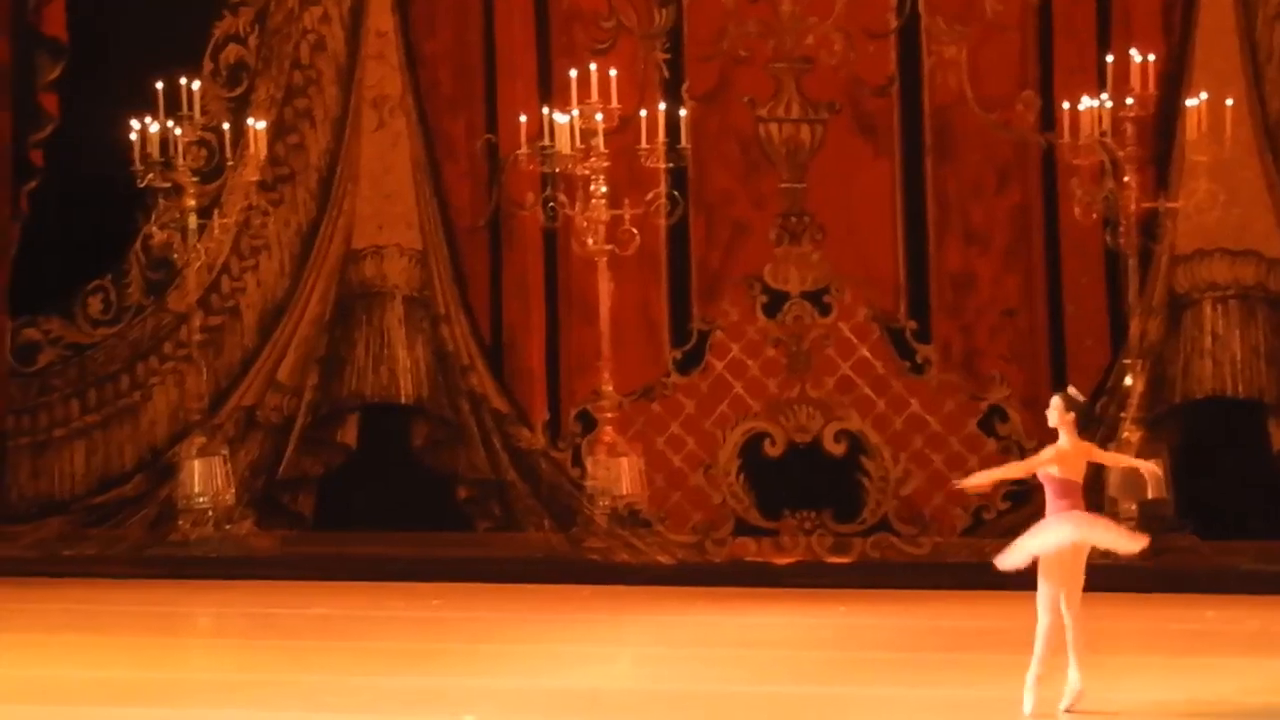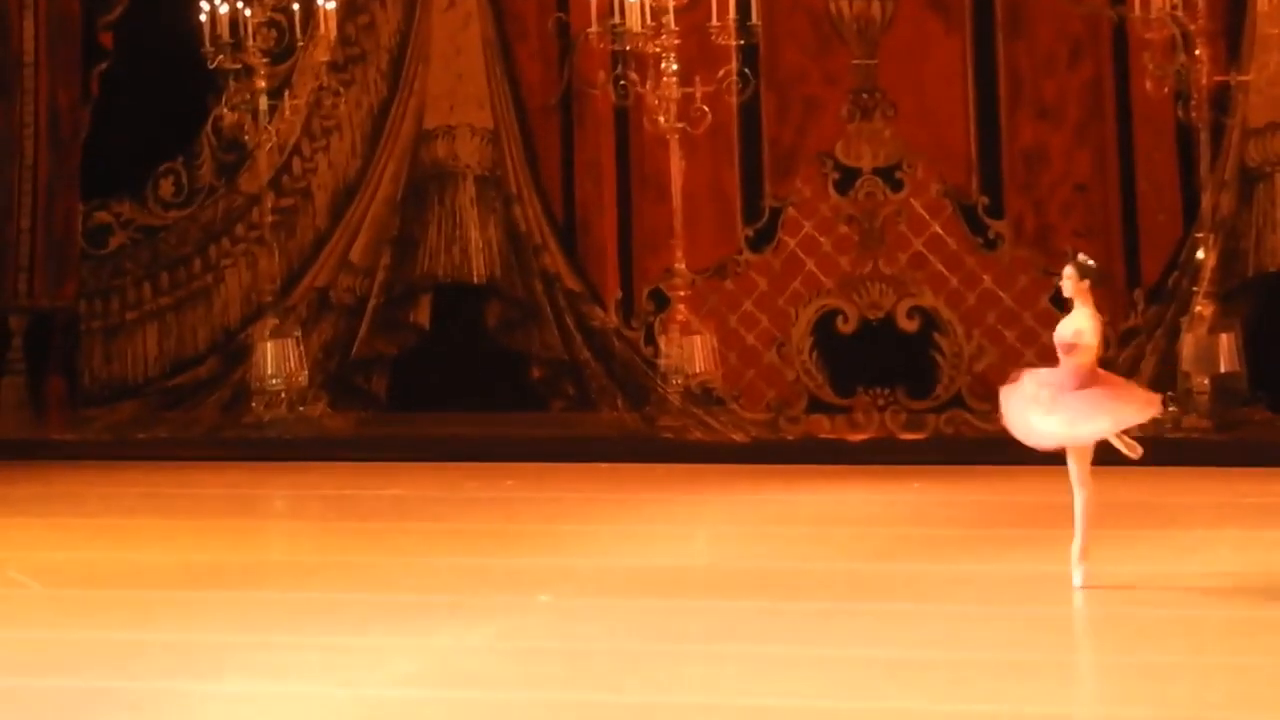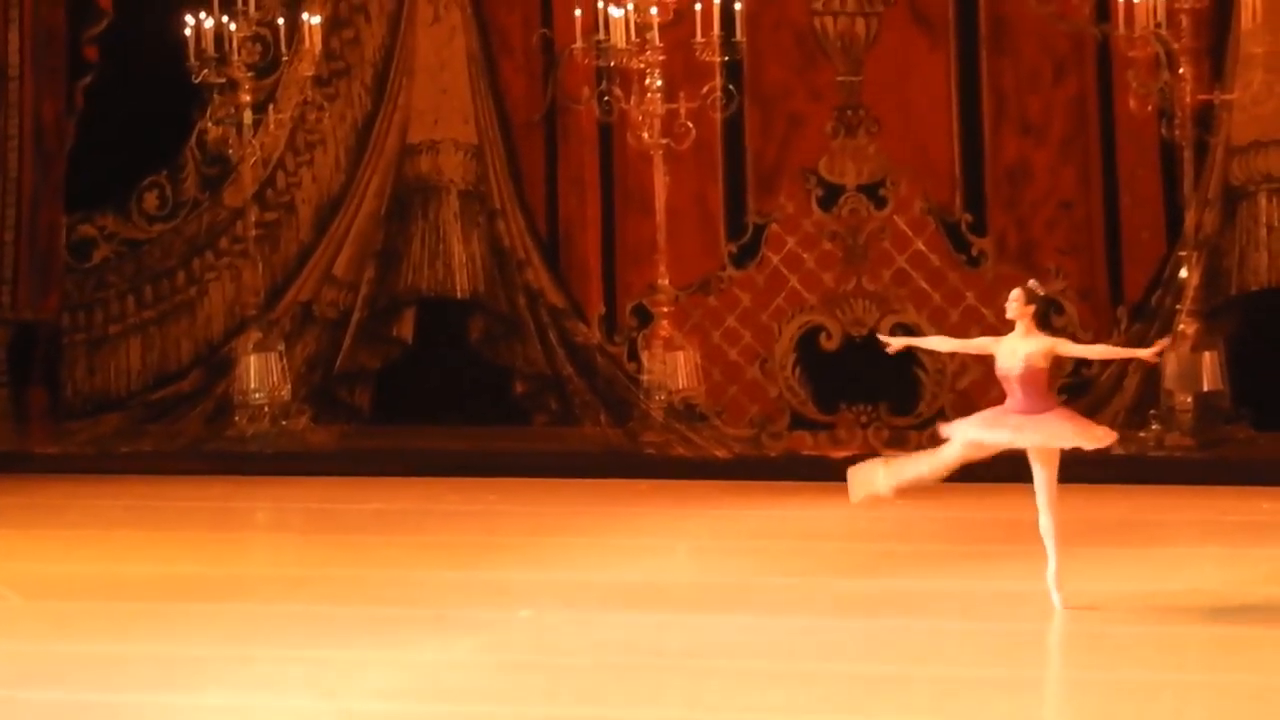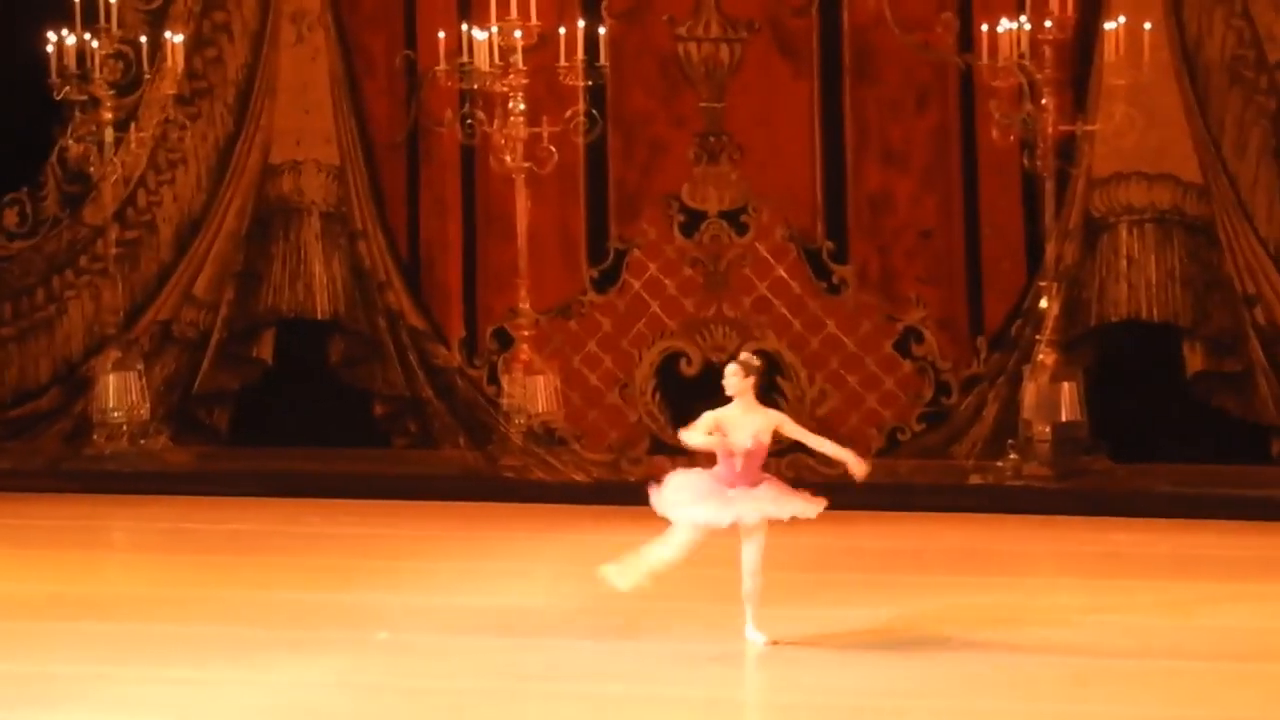
dt=1s
person 1, frame 1
left shoulder: (1059, 450)
right shoulder: (1084, 448)
left elbow: (1025, 465)
right elbow: (1118, 458)
left wrist: (987, 476)
right wrist: (1144, 464)
left hip: (1063, 527)
right hip: (1078, 526)
left knee: (1046, 608)
right knee: (1069, 607)
left ankle: (1033, 684)
right ankle: (1074, 678)
person 1, frame 2
left shoulder: (1088, 320)
right shoulder: (1073, 316)
left elbow: (1089, 356)
left wrist: (1070, 364)
left hip: (1079, 399)
right hip: (1083, 390)
left knee: (1080, 480)
left ankle: (1079, 554)
right ankle: (1119, 440)
person 1, frame 3
left shoulder: (1045, 343)
right shoulder: (998, 343)
left elbow: (1093, 349)
right elbow: (949, 343)
left wrist: (1139, 353)
right wrist: (908, 341)
left hip: (1044, 423)
right hip: (1009, 421)
left knee: (1046, 503)
right knee: (953, 452)
left ankle: (1053, 575)
right ankle: (885, 477)
person 1, frame 4
left shoulder: (771, 418)
right shoulder: (719, 416)
left elbow: (812, 438)
right elbow: (687, 435)
left wrist: (849, 457)
right wrist: (715, 443)
left hip: (753, 496)
right hip: (715, 490)
left knee: (751, 567)
right knee: (678, 542)
left ankle: (751, 624)
right ankle: (631, 572)
